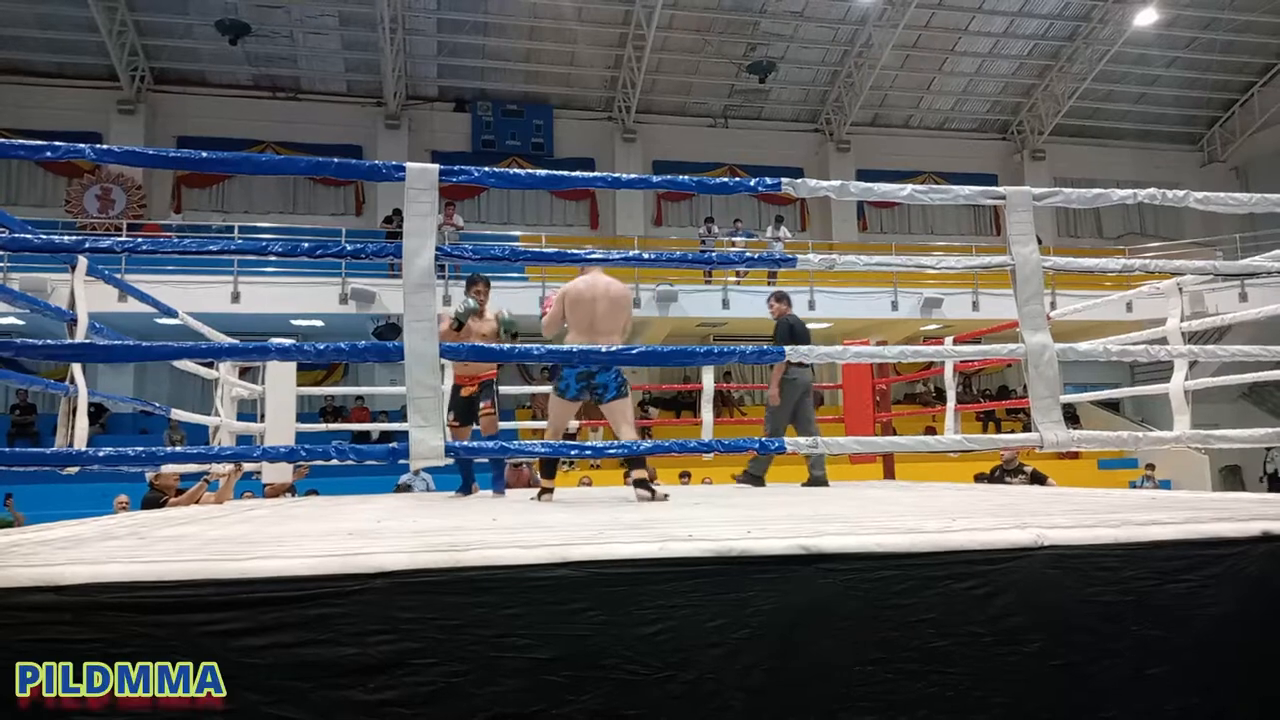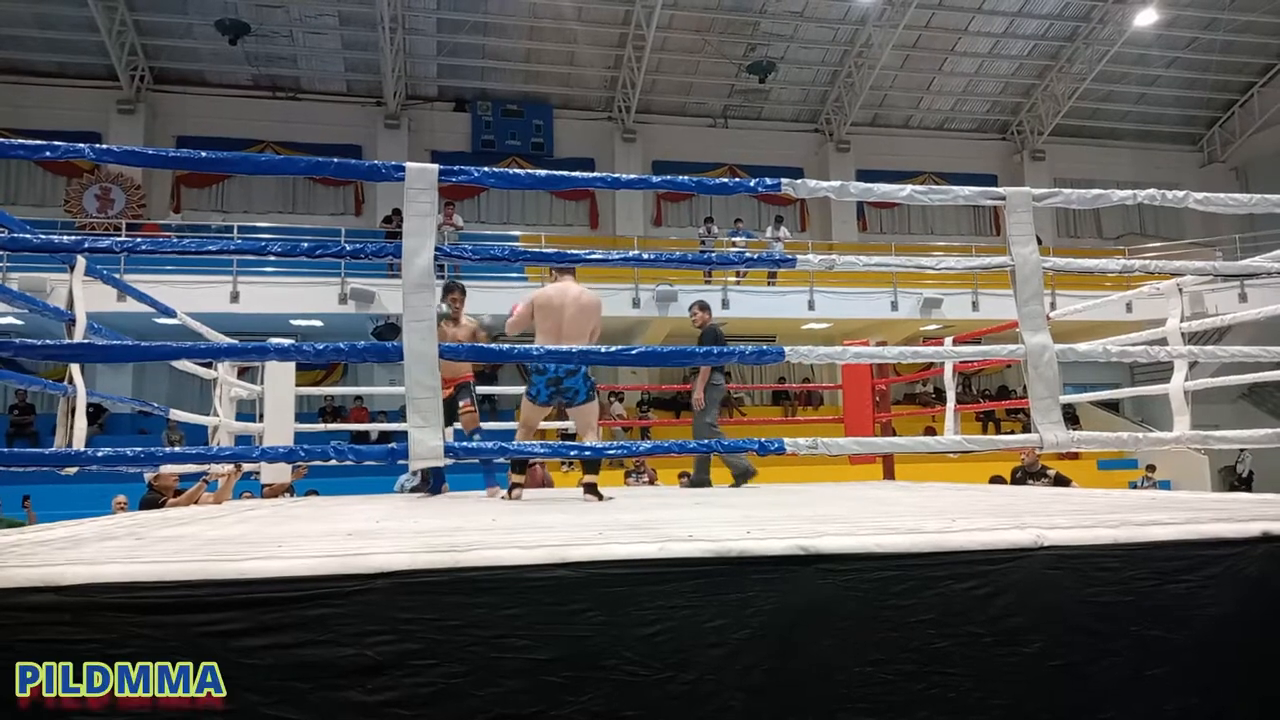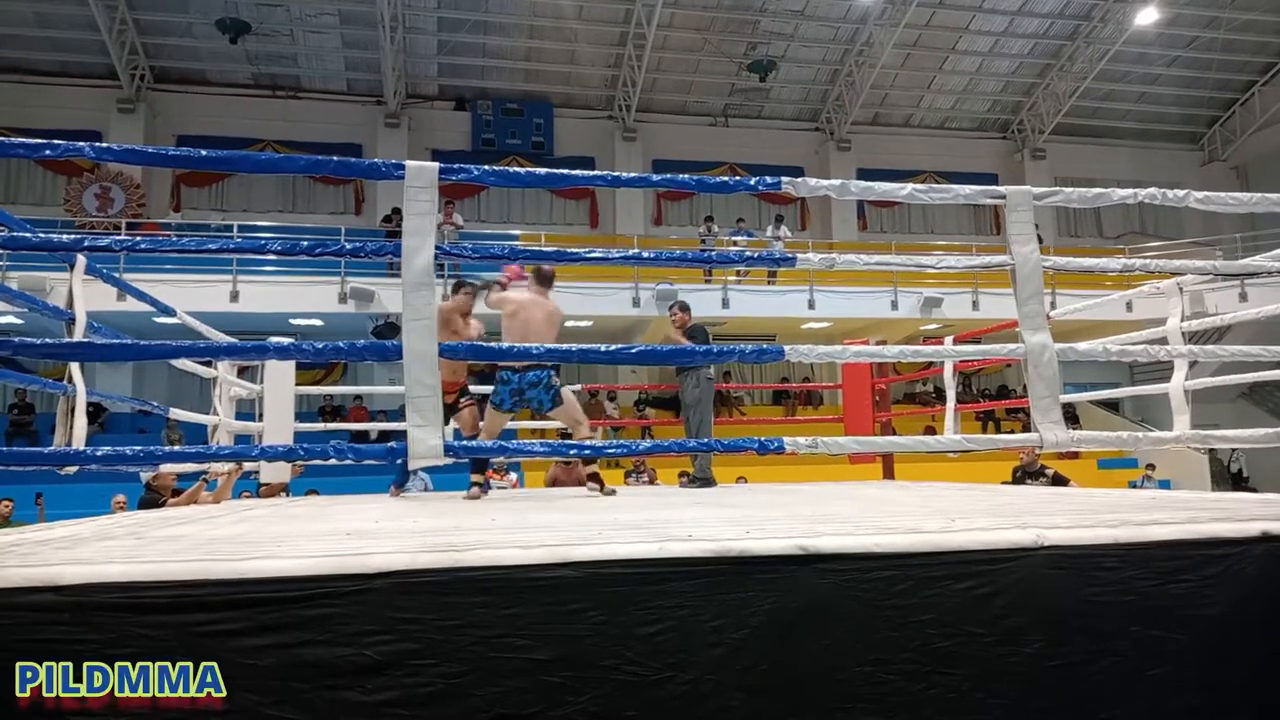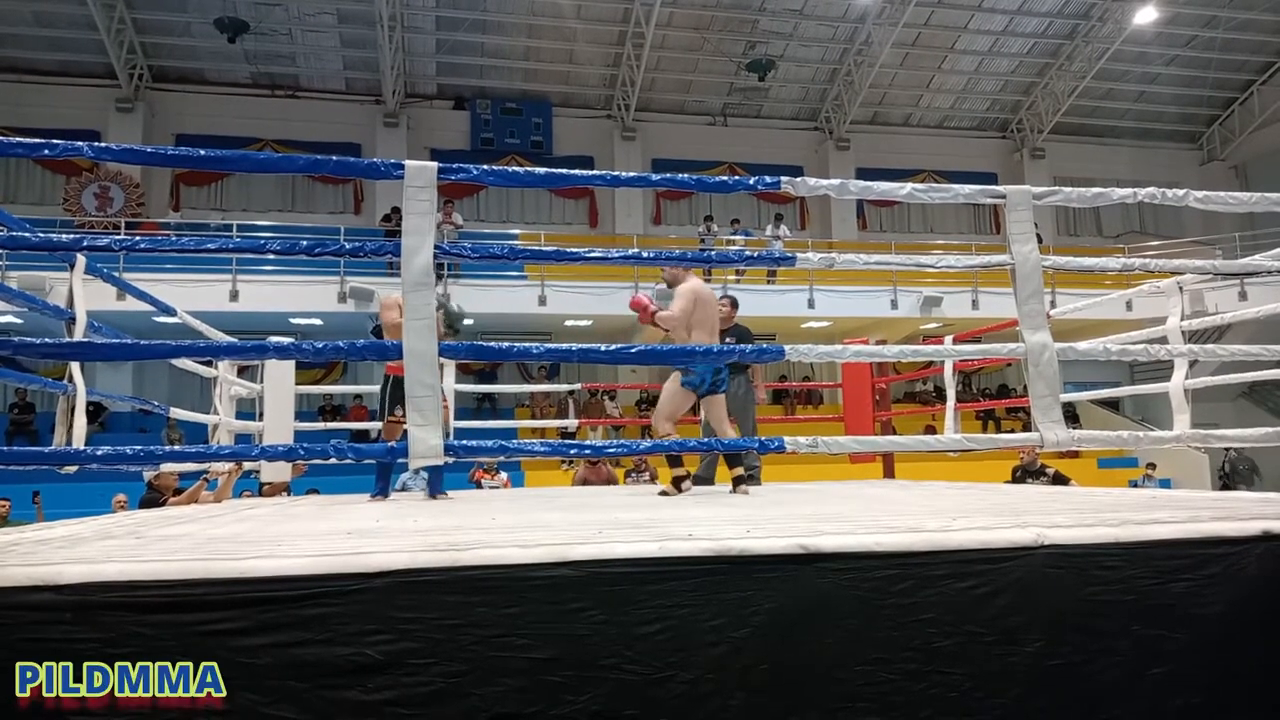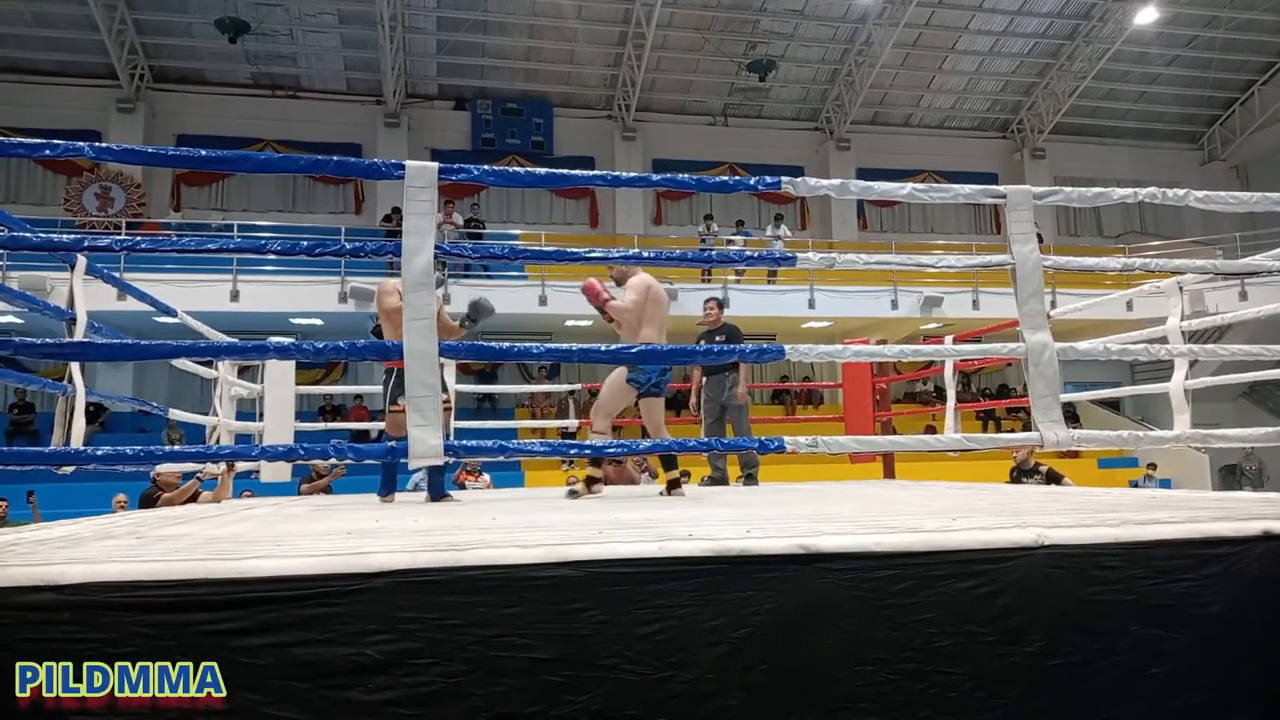
dt=1s
person 1, frame 1
left shoulder: (568, 289)
right shoulder: (623, 290)
left elbow: (547, 330)
left wrist: (547, 309)
left hip: (573, 367)
right hip: (607, 365)
left knee: (554, 430)
right knee: (625, 430)
left ankle: (546, 488)
right ankle: (642, 484)
person 1, frame 2
left shoulder: (539, 296)
right shoulder: (593, 300)
left elbow: (511, 330)
left wrist: (517, 314)
left hip: (543, 369)
right hip: (575, 370)
left knee: (526, 428)
right knee: (589, 432)
left ankle: (515, 485)
right ankle: (590, 487)
person 1, frame 3
left shoulder: (515, 299)
right shoulder: (555, 313)
left elbow: (490, 300)
left wrist: (502, 284)
left hip: (509, 378)
right hip: (541, 378)
left knee: (488, 434)
right knee: (580, 424)
left ankle: (476, 485)
right ankle: (594, 479)
person 1, frame 4
left shoulder: (687, 288)
right shoulder: (704, 290)
left elbow: (675, 320)
left wrist: (651, 310)
right wrist: (657, 319)
left hip: (695, 362)
right hip: (714, 362)
left knee: (662, 420)
right knee: (722, 424)
left ankle: (680, 478)
right ankle: (740, 480)
person 1, frame 5
left shoulder: (639, 282)
right shoulder: (656, 289)
left elbow: (626, 311)
left wrist: (603, 298)
right wrist: (604, 308)
right hip: (659, 362)
left knee: (600, 414)
right knee: (657, 427)
left ankle: (593, 481)
right ankle: (674, 484)
person 2, frame 1
left shoulder: (496, 319)
right shoulder: (451, 317)
right elbow: (440, 341)
left wrist: (510, 333)
right wrist: (458, 322)
left hip: (486, 381)
right hip: (461, 383)
left knee: (489, 428)
right knee: (459, 438)
left ankle: (499, 483)
right ankle: (468, 484)
person 2, frame 2
left shoulder: (472, 325)
left wrist: (488, 339)
right wrist: (434, 323)
left hip: (462, 383)
left knee: (471, 424)
left ankle: (490, 479)
right ankle: (438, 483)
person 2, frame 3
left shoulder: (475, 324)
right shoulder: (445, 311)
right elbow: (452, 308)
left hip: (459, 387)
left knee: (472, 428)
left ankle: (478, 481)
right ankle: (399, 482)
person 2, frame 4
left shoulder: (434, 310)
right shoulder: (392, 303)
right elbow: (392, 328)
left wrist: (452, 328)
right hip: (398, 376)
right knee: (390, 434)
left ankle: (435, 487)
right ankle: (381, 489)
person 2, frame 5
left shoulder: (433, 299)
right shoulder: (390, 287)
left elbow: (449, 334)
right elbow: (392, 313)
left wrist: (470, 321)
left hip: (430, 369)
right hip: (400, 368)
left knee: (439, 429)
right knee: (396, 426)
left ankle: (436, 490)
right ankle: (387, 488)
person 3, frame 1
left shoulder: (783, 324)
right shoulder: (801, 325)
left wrist: (773, 385)
left hip: (790, 377)
right hip: (804, 375)
left knee: (773, 428)
right knee: (807, 428)
left ankle: (755, 473)
right ankle: (818, 474)
person 3, frame 2
left shoulder: (709, 332)
right shoulder: (713, 333)
left wrist: (698, 389)
left hip: (709, 384)
right hip: (711, 385)
left knee: (708, 429)
right knee: (702, 430)
left ankle: (741, 467)
right ankle: (701, 477)
person 3, frame 3
left shoulder: (697, 330)
right shoulder: (685, 336)
left wrist: (677, 339)
left hip: (698, 380)
right hip: (686, 383)
left knee: (700, 429)
right knee: (692, 431)
left ankle: (703, 475)
right ankle: (699, 475)
person 3, frame 4
left shoulder: (742, 332)
left elbow: (755, 361)
left wrist: (760, 388)
left hip: (739, 383)
left knee: (747, 430)
right knee: (709, 429)
left ankle: (752, 473)
right ankle: (705, 473)
person 3, frame 5
left shoulder: (731, 330)
right shoulder: (701, 338)
right elbow: (698, 368)
left wrist: (742, 384)
right wrist: (694, 394)
left hip: (731, 382)
right hip: (710, 386)
left knee: (741, 430)
right knee: (711, 433)
left ankle: (751, 472)
right ankle: (719, 475)
